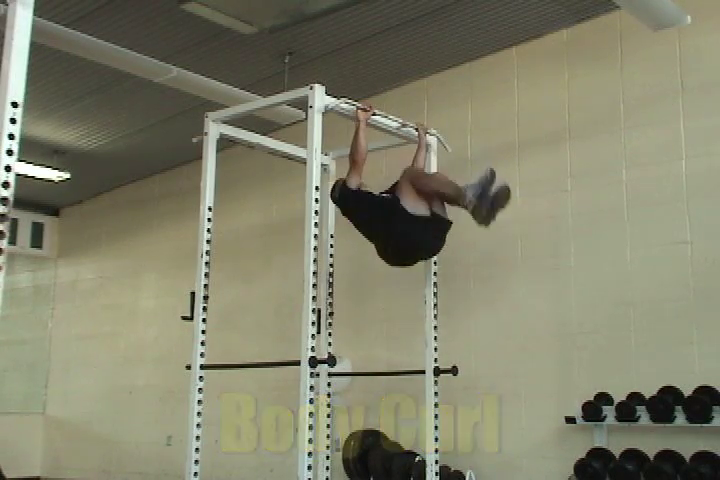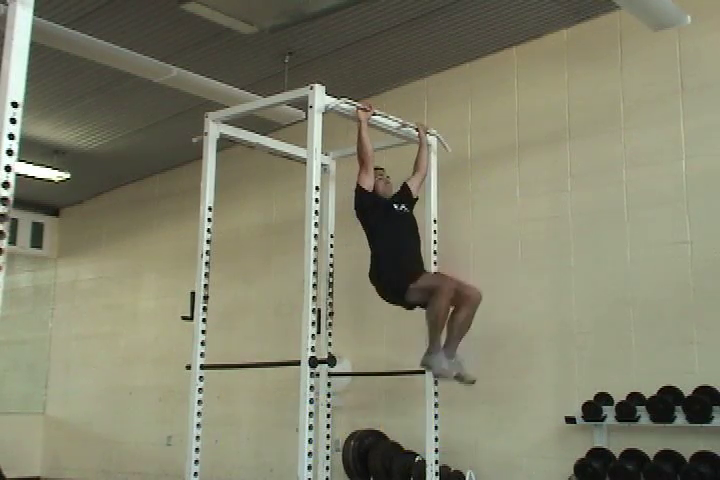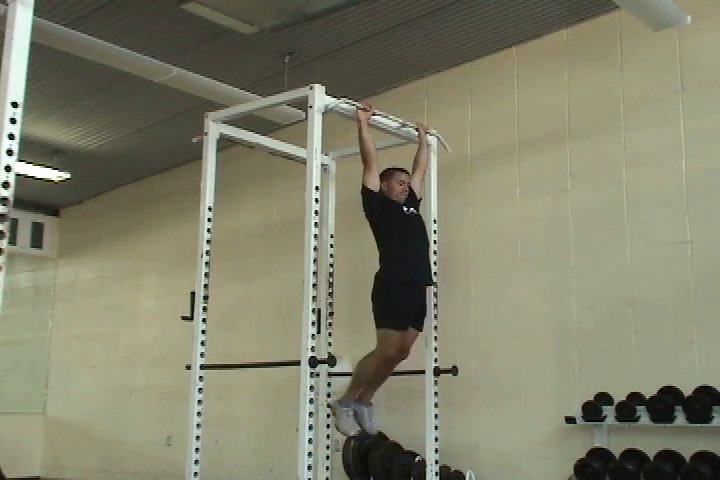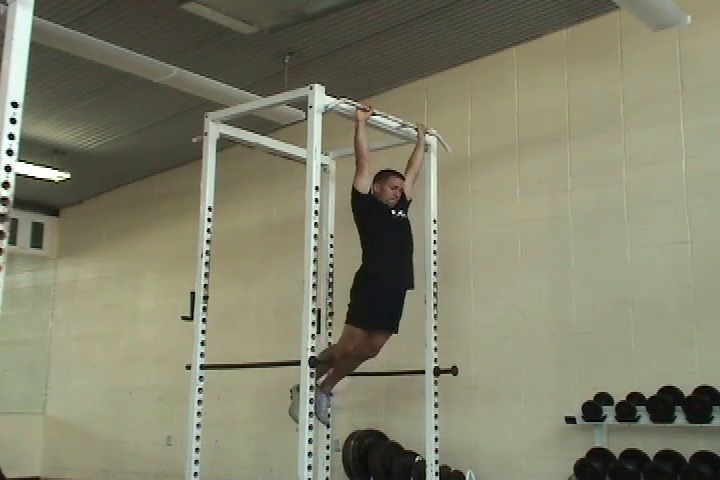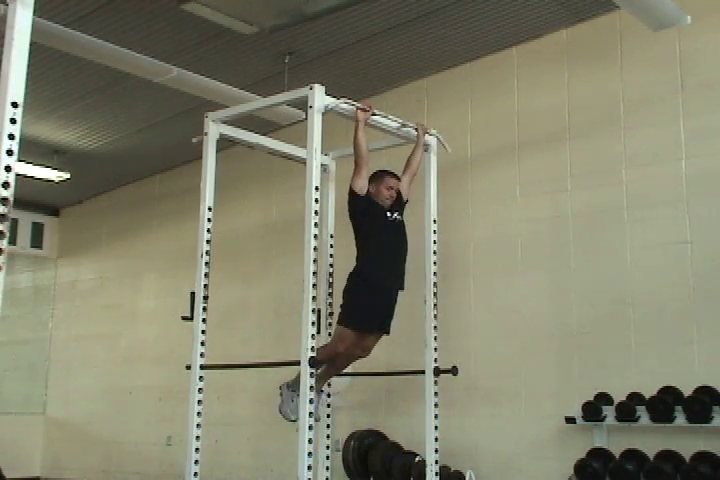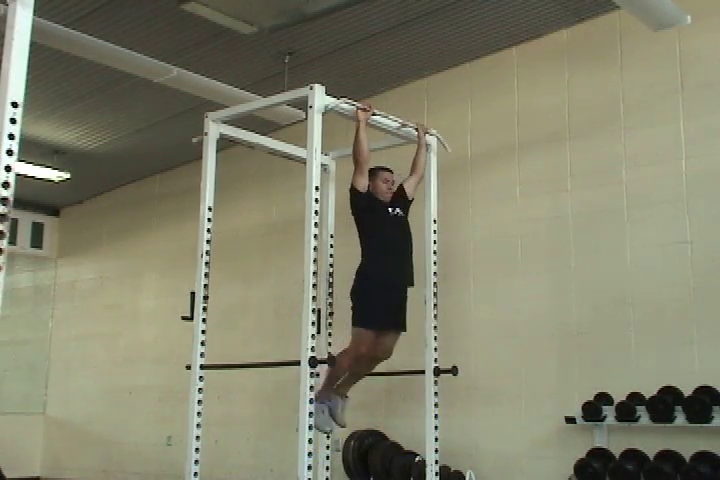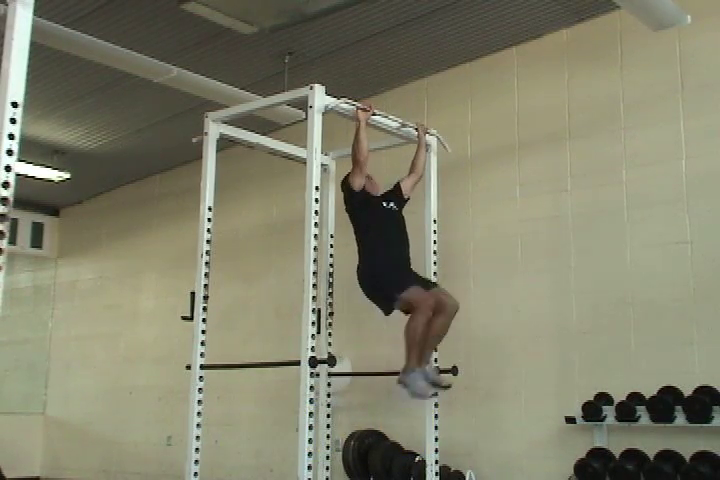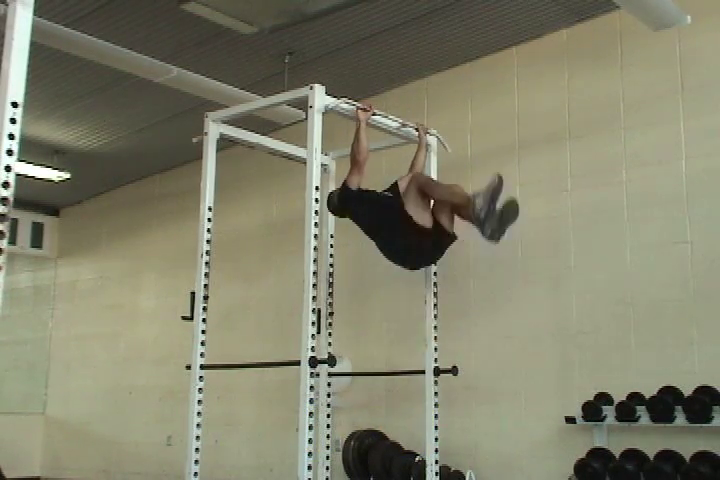
dt=0.3s
person 1, frame 1
left shoulder: (383, 198)
right shoulder: (350, 200)
left elbow: (419, 173)
right elbow: (357, 164)
left wrist: (422, 141)
right wrist: (361, 123)
right hip: (405, 243)
right knee: (412, 175)
left ankle: (474, 201)
right ankle: (469, 197)
person 1, frame 2
left shoulder: (401, 201)
right shoulder: (367, 203)
left elbow: (419, 172)
right elbow: (366, 165)
left wrist: (422, 140)
right wrist: (362, 123)
left hip: (412, 275)
right hip: (390, 275)
left knee: (471, 295)
right knee: (446, 285)
left ankle: (448, 356)
right ankle: (434, 353)
person 1, frame 3
left shoulder: (411, 205)
right shoulder: (377, 204)
left elbow: (419, 170)
right elbow: (370, 165)
left wrist: (422, 139)
right wrist: (363, 124)
left hip: (416, 288)
right hip: (392, 287)
left knee: (401, 352)
right knee: (387, 352)
left ankle: (362, 402)
right ankle: (346, 402)
person 1, frame 4
left shoulder: (400, 209)
right shoulder: (366, 205)
left elbow: (412, 172)
right elbow: (363, 164)
left wrist: (421, 140)
right wrist: (361, 124)
left hip: (396, 290)
right hip: (372, 286)
left knee: (370, 349)
right knee: (349, 345)
left ankle: (324, 390)
right ankle: (303, 389)
person 1, frame 5
left shoulder: (396, 209)
right shoulder: (362, 206)
left elbow: (409, 173)
right elbow: (361, 166)
left wrist: (420, 140)
right wrist: (360, 124)
left hip: (389, 291)
right hip: (364, 287)
left knee: (362, 350)
right knee: (340, 346)
left ankle: (316, 387)
right ankle: (294, 387)
person 1, frame 6
left shoulder: (398, 206)
right shoulder: (363, 202)
left elbow: (416, 174)
right elbow: (361, 164)
left wrist: (421, 140)
right wrist: (361, 123)
left hip: (398, 287)
right hip: (372, 284)
left knee: (382, 350)
right knee: (361, 349)
left ankle: (339, 393)
right ankle: (322, 397)
person 1, frame 7
left shoulder: (391, 200)
right shoulder: (357, 199)
left elbow: (415, 174)
right elbow: (360, 163)
left wrist: (421, 141)
right wrist: (362, 124)
left hip: (401, 273)
right hip: (377, 274)
left knee: (449, 305)
right knee: (426, 302)
left ankle: (422, 364)
right ankle: (411, 370)
person 1, frame 8
left shoulder: (381, 198)
right shoulder: (348, 199)
left elbow: (414, 172)
right elbow: (358, 162)
left wrist: (422, 141)
right wrist: (361, 123)
left hip: (425, 243)
right hip: (408, 245)
right knee: (421, 182)
left ankle: (487, 221)
right ankle: (476, 206)
